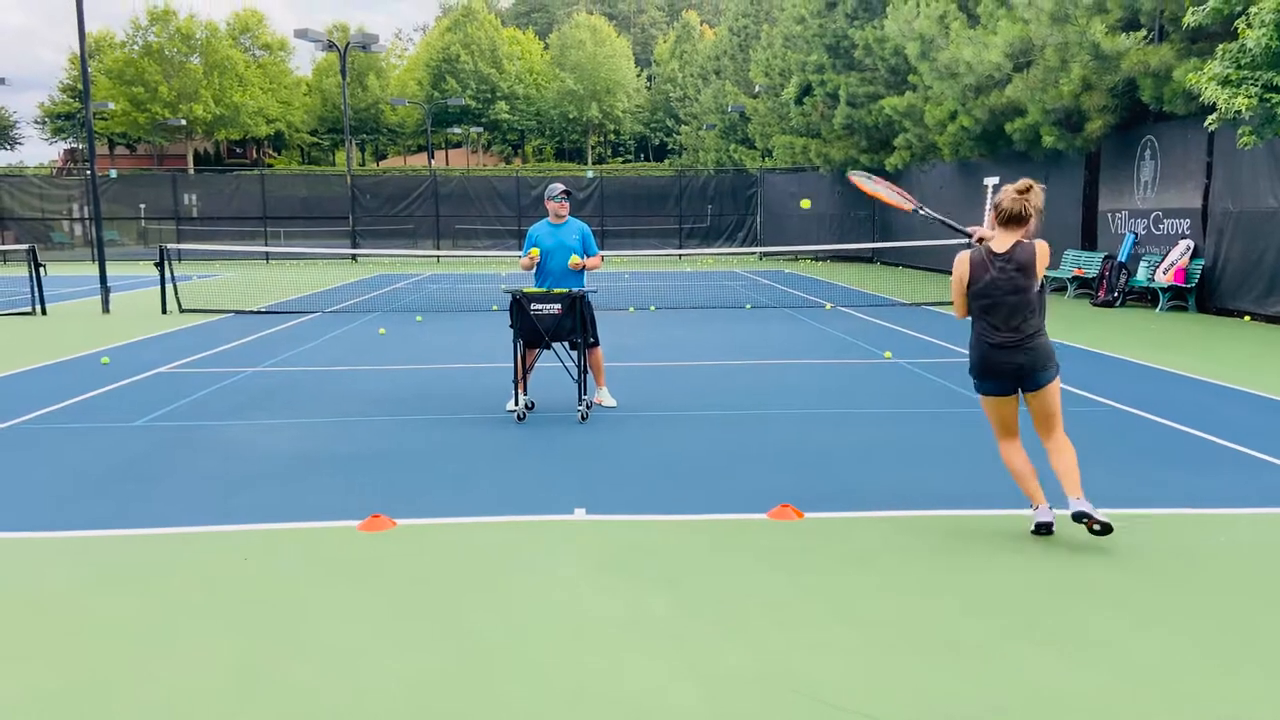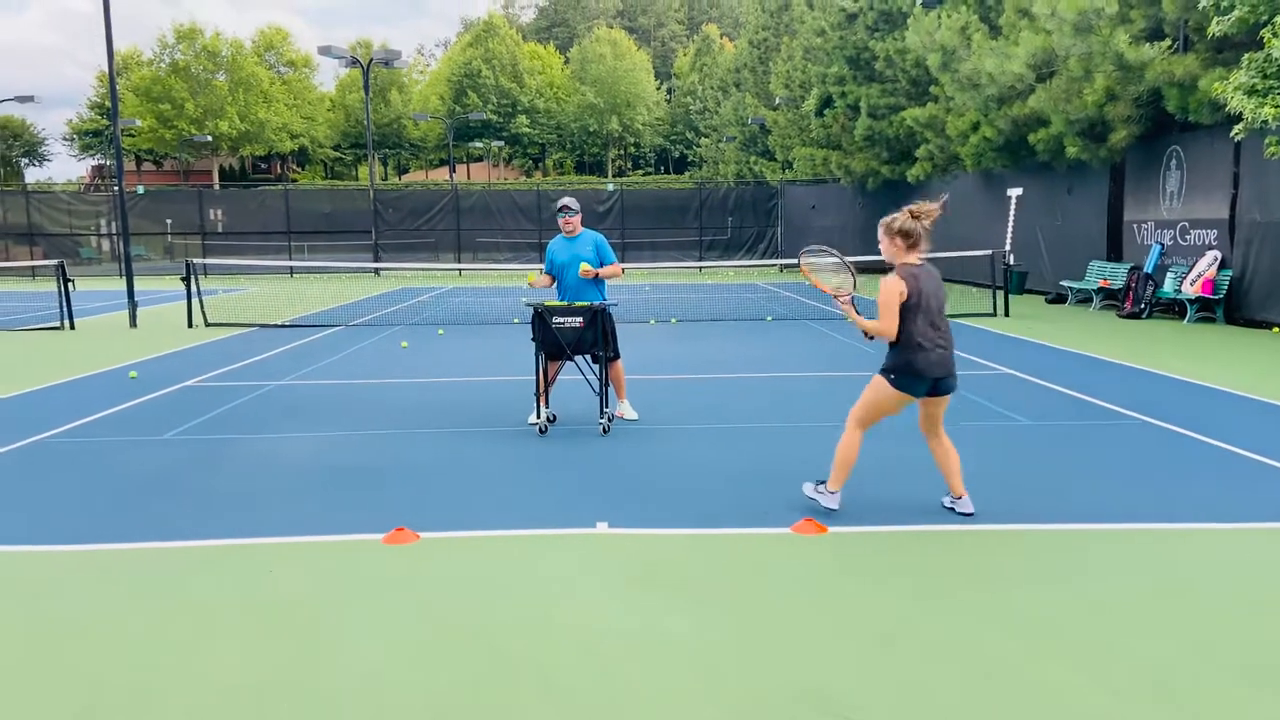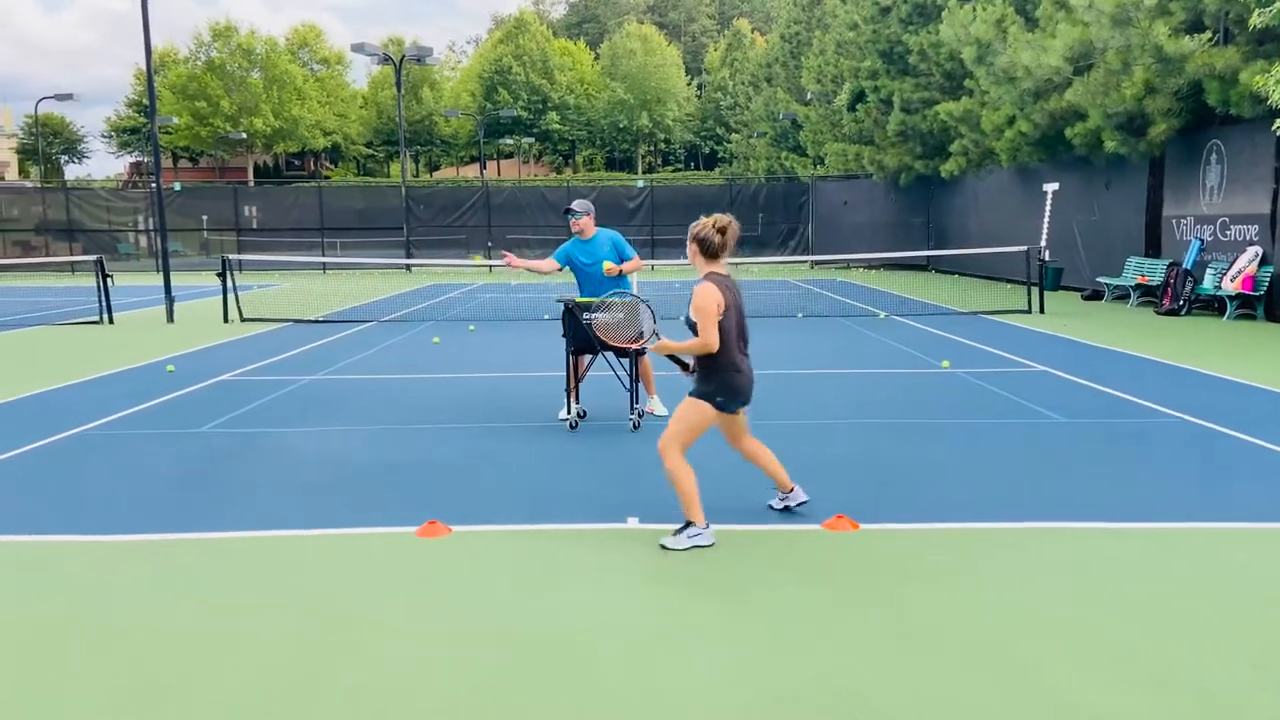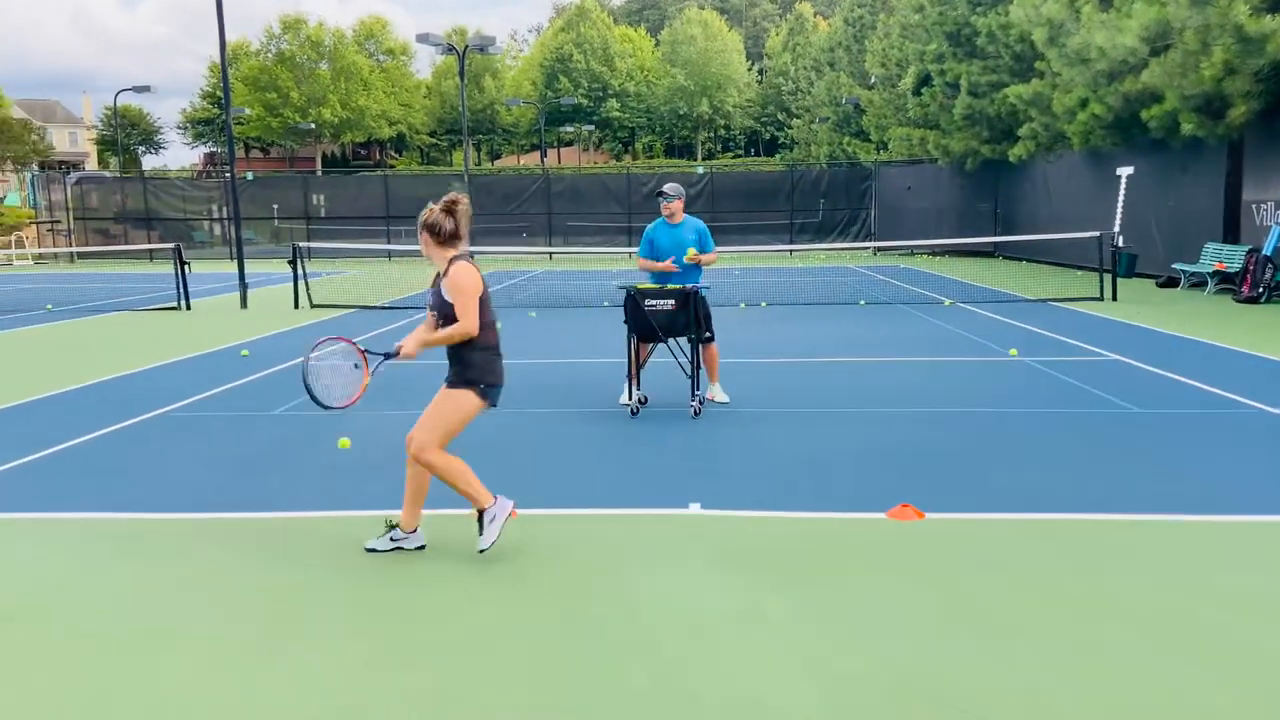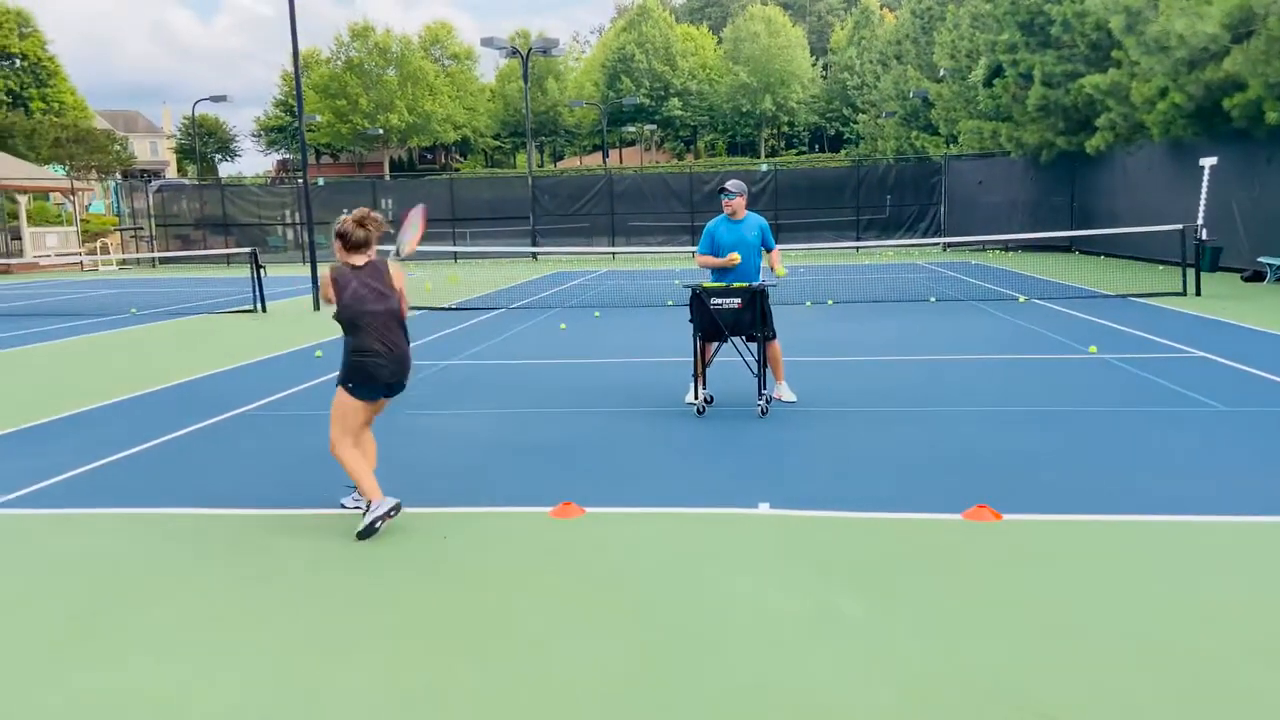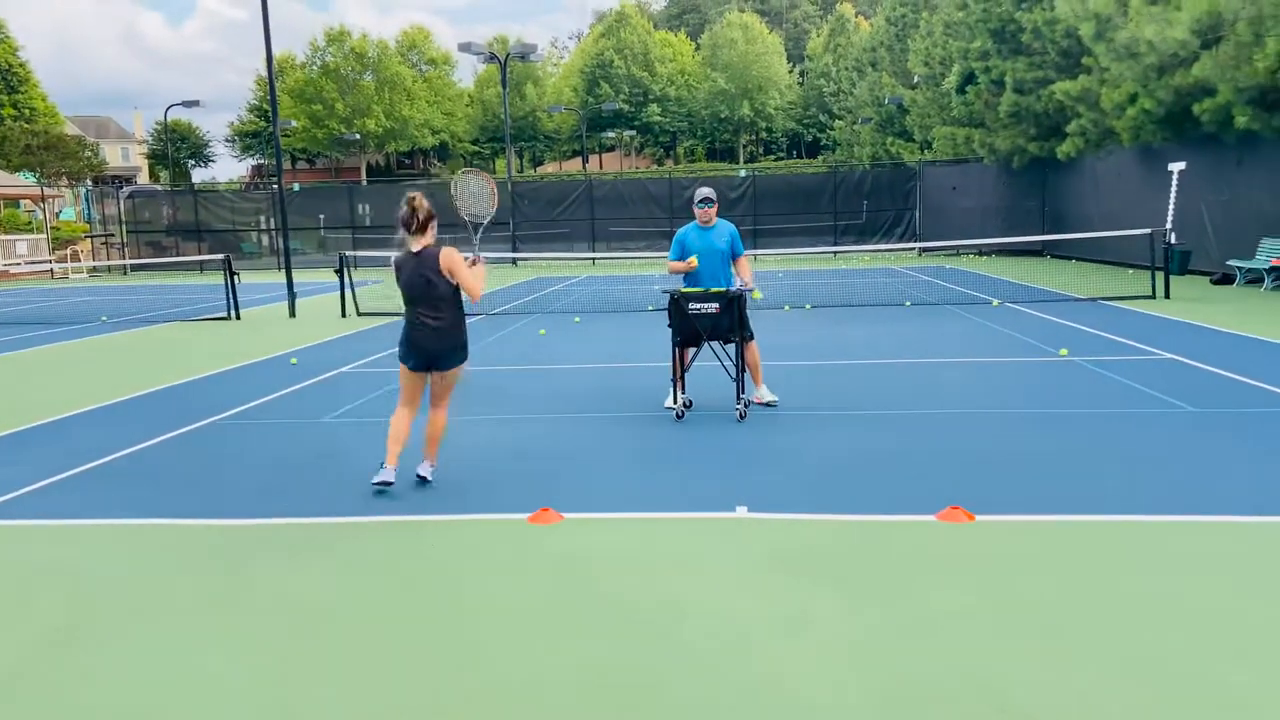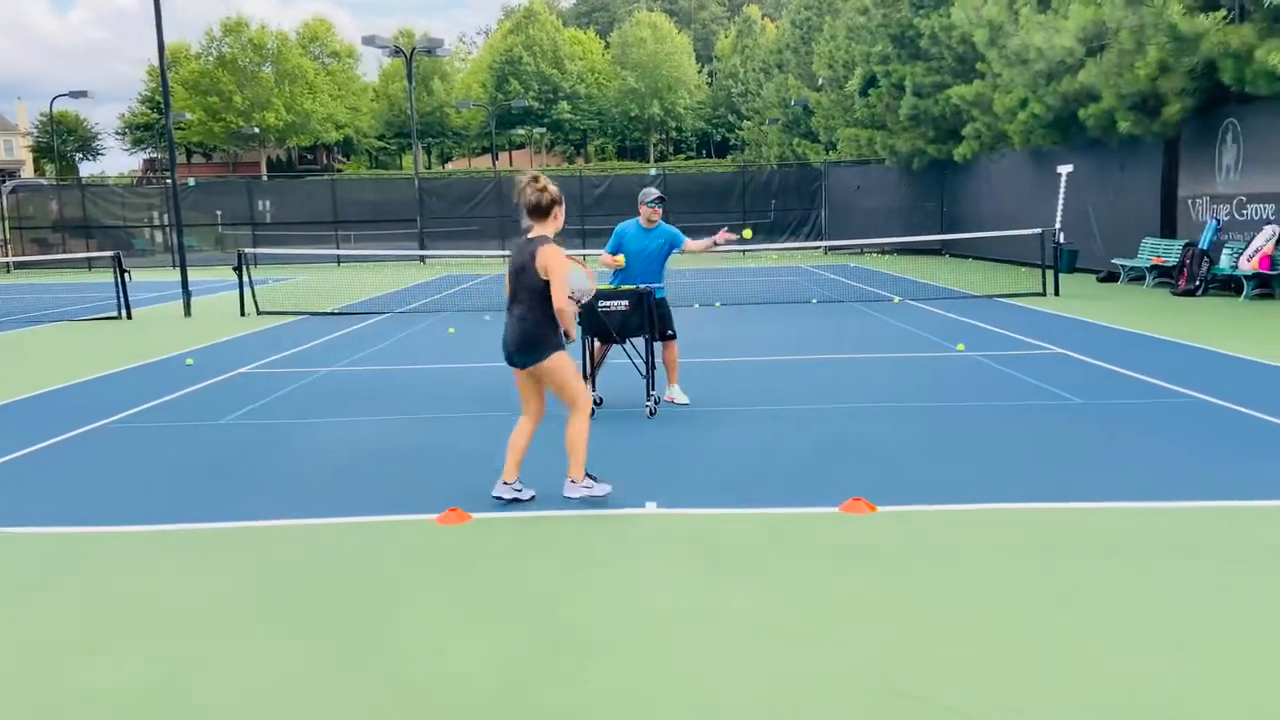
dt=0.7s
person 1, frame 1
left shoulder: (966, 261)
right shoulder: (1039, 253)
left elbow: (961, 312)
right wrist: (991, 239)
left hip: (991, 364)
right hip: (1036, 358)
left knee: (1007, 439)
right knee: (1053, 434)
left ankle: (1041, 510)
right ankle: (1077, 503)
person 1, frame 2
left shoulder: (893, 281)
right shoulder: (932, 273)
left elbow: (888, 331)
left wrist: (854, 316)
left hip: (908, 366)
right hip: (943, 365)
left knee: (855, 424)
right knee: (934, 432)
left ankle: (831, 491)
right ankle: (960, 497)
person 1, frame 3
left shoulder: (704, 290)
right shoulder: (727, 283)
left elbow: (709, 344)
left wrist: (672, 346)
right wrist: (684, 347)
left hip: (717, 385)
right hip: (735, 380)
left knee: (669, 449)
right knee: (741, 441)
left ankle: (697, 527)
right ankle: (790, 490)
person 1, frame 4
left shoulder: (461, 271)
right shoulder: (442, 275)
left elbow: (469, 328)
right elbow: (431, 325)
left wrist: (421, 342)
right wrist: (412, 340)
left hip: (478, 375)
right hip: (463, 374)
left knee: (422, 449)
right knee: (416, 444)
left ankle: (489, 505)
right ankle: (407, 529)
person 1, frame 5
left shoulder: (330, 277)
right shoulder: (391, 270)
left hip: (362, 367)
right hip: (398, 366)
left knee: (341, 443)
right knee: (360, 426)
left ankle: (379, 500)
right ankle: (362, 494)
person 1, frame 6
left shoulder: (399, 264)
right shoulder: (446, 255)
right elbow: (475, 293)
left wrist: (463, 269)
right wrist: (474, 269)
left hip: (414, 344)
right hip: (450, 344)
left knee: (405, 408)
right knee: (439, 405)
left ankle: (388, 469)
right ankle: (428, 464)
person 1, frame 7
left shoulder: (520, 248)
right shoulder: (551, 252)
right elbow: (558, 304)
right wrist: (568, 326)
left hip: (515, 339)
right hip: (538, 341)
left knee: (532, 414)
right knee: (581, 406)
left ankle: (507, 484)
right ankle: (576, 481)
person 2, frame 1
left shoulder: (581, 228)
right shoulder: (535, 230)
left elbow: (597, 260)
right elbow: (524, 264)
left wrist: (583, 264)
right wrist: (529, 261)
left knee: (592, 345)
right knee: (529, 346)
left ankle: (601, 391)
right ankle: (520, 394)
person 2, frame 2
left shoulder: (596, 239)
right shoulder: (553, 246)
left elbow: (616, 269)
right elbow: (549, 277)
left wrist: (596, 273)
right wrist: (538, 282)
left knee: (612, 358)
right knee: (551, 359)
left ankle: (622, 404)
right ankle: (541, 407)
person 2, frame 3
left shoulder: (613, 238)
right shoulder: (570, 248)
left elbow: (637, 262)
right elbow: (547, 266)
left wrist: (620, 269)
right wrist: (520, 263)
left knee: (640, 354)
right knee: (577, 353)
left ankle: (653, 400)
right ankle: (572, 402)
person 2, frame 4
left shoulder: (698, 227)
right shoulder: (652, 230)
left elbow: (712, 255)
right elbow: (642, 262)
left wrist: (700, 259)
right wrist: (662, 267)
left knee: (708, 340)
right knee: (643, 340)
left ankle: (714, 387)
right ankle: (632, 387)
person 2, frame 5
left shoulder: (759, 223)
right shoulder: (713, 226)
left elbow: (772, 250)
right elbow: (700, 259)
left wrist: (776, 265)
right wrist: (723, 262)
left knee: (769, 338)
left ankle: (780, 386)
right ankle: (698, 387)
person 2, frame 6
left shoulder: (729, 230)
right shoulder: (683, 234)
left elbow: (739, 259)
right elbow: (671, 266)
left wrist: (748, 282)
right wrist: (685, 267)
left knee: (747, 340)
right knee: (682, 345)
left ankle: (760, 390)
right ankle: (676, 392)
person 2, frame 7
left shoulder: (668, 232)
right shoulder: (623, 229)
left elbow: (692, 246)
right elbow: (605, 256)
left wrist: (714, 241)
right wrist: (612, 262)
left hip: (654, 297)
left knee: (669, 339)
right knee: (604, 342)
left ankle: (673, 389)
